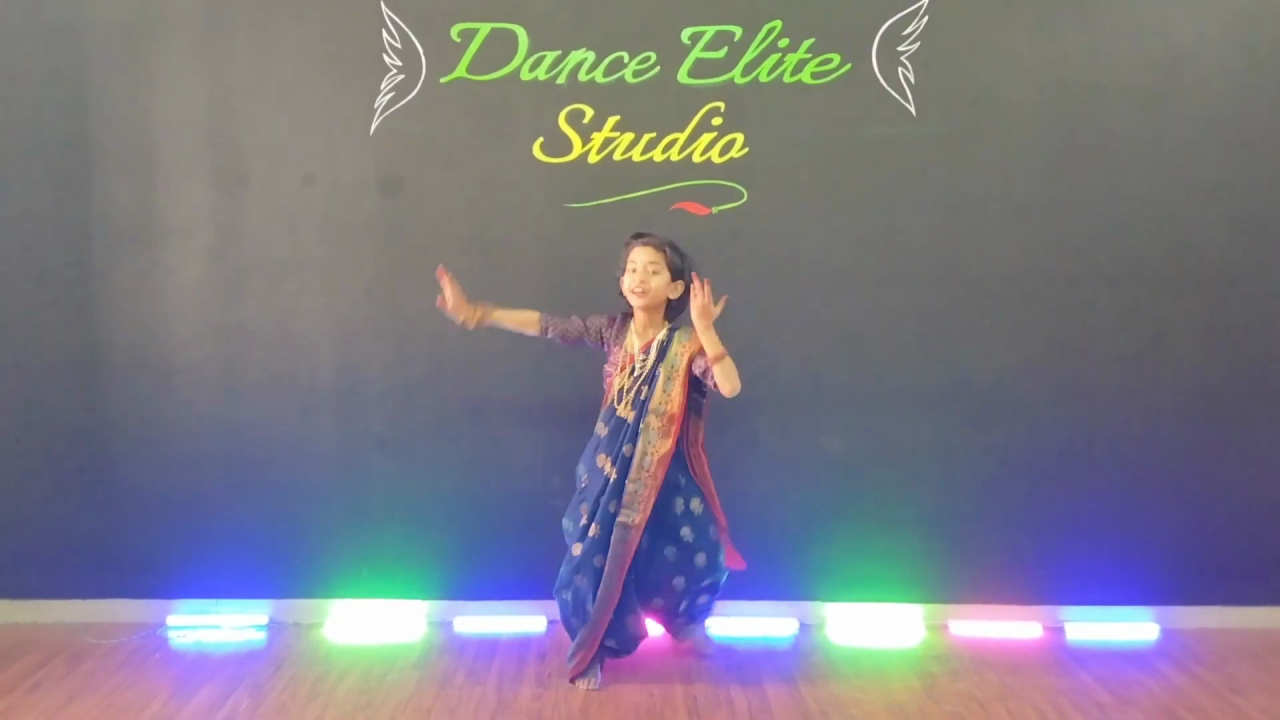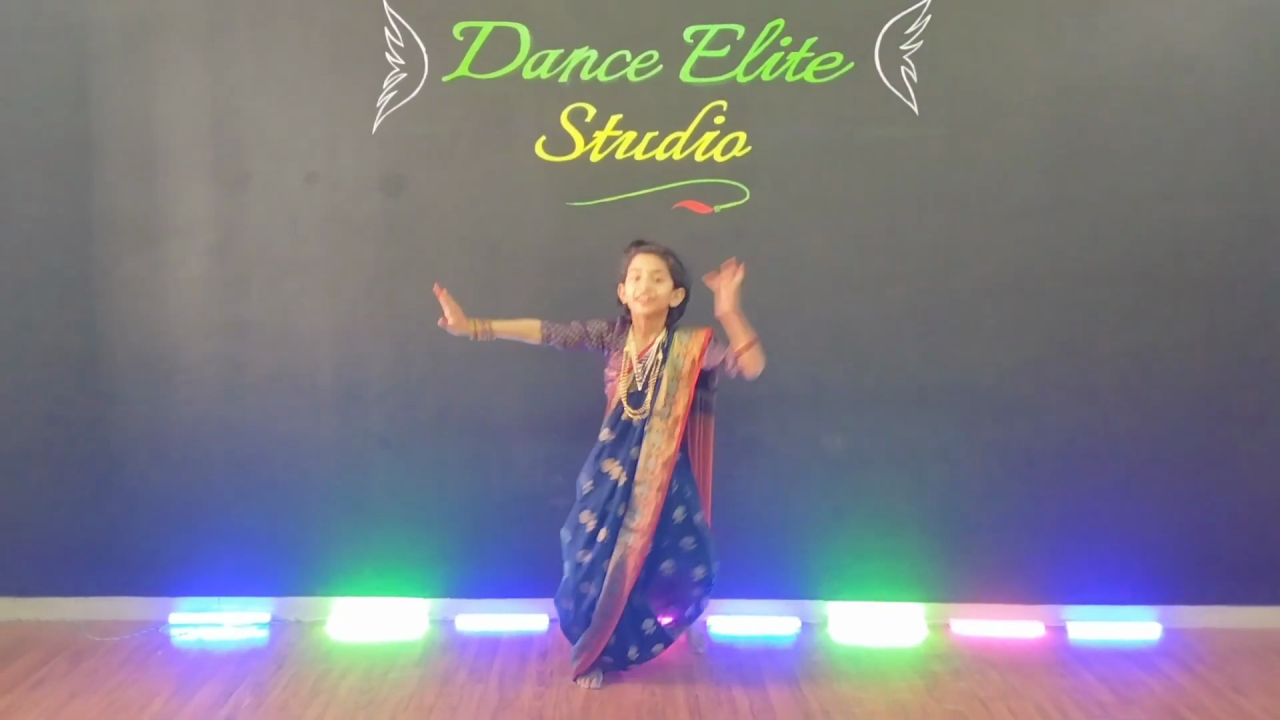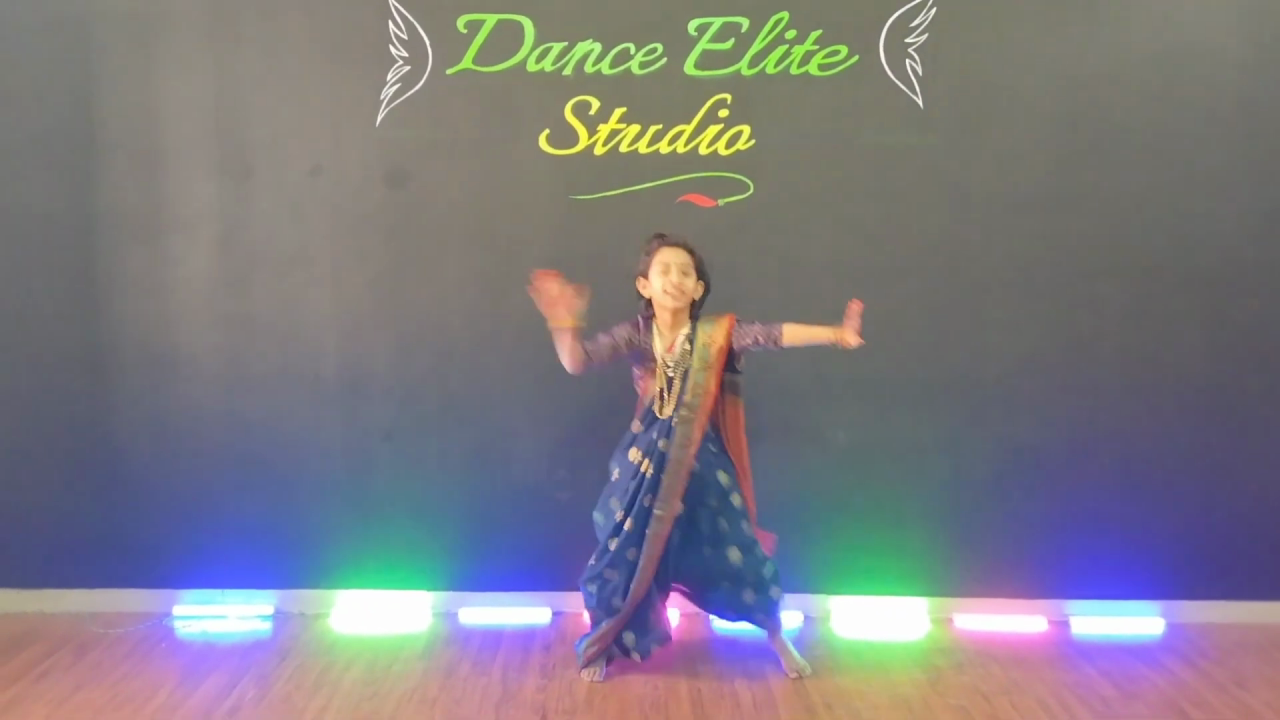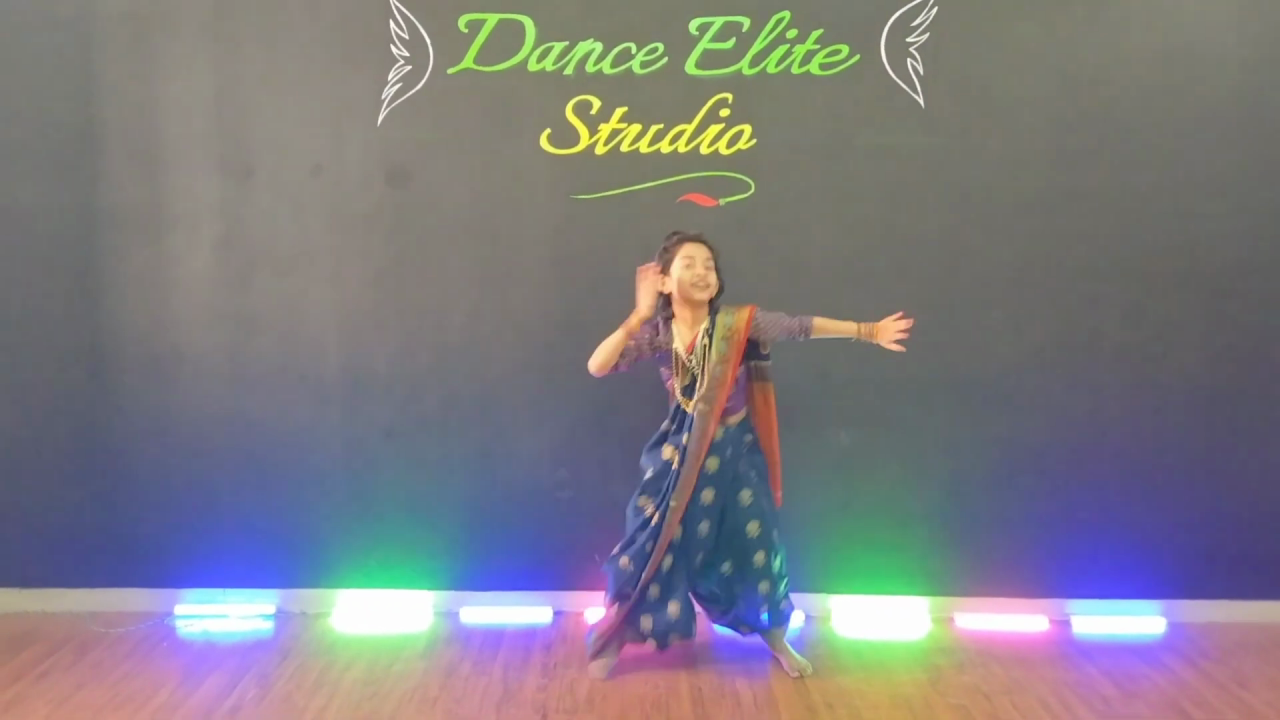
dt=0.2s
person 1, frame 1
left shoulder: (689, 345)
right shoulder: (611, 330)
left elbow: (730, 388)
right elbow: (544, 325)
left wrist: (706, 328)
right wrist: (474, 314)
left hip: (664, 469)
right hip: (610, 465)
left knee: (696, 551)
right knee: (594, 558)
left ankle: (688, 623)
right ankle: (594, 649)
person 1, frame 2
left shoulder: (692, 345)
right shoulder: (605, 333)
left elbow: (752, 367)
right elbow: (542, 331)
left wrist: (732, 319)
right wrist: (473, 325)
left hip: (666, 472)
right hip: (611, 467)
left knee: (684, 562)
right knee: (594, 560)
left ankle: (681, 623)
right ankle: (594, 651)
person 1, frame 3
left shoulder: (718, 333)
right shoulder: (632, 336)
left elbow: (772, 334)
right elbow: (576, 364)
left wrist: (833, 334)
right wrist: (566, 326)
left hip: (701, 461)
right hip: (643, 461)
left knee: (739, 551)
right knee: (622, 557)
left ankle: (775, 635)
right ankle: (604, 644)
person 1, frame 4
left shoulder: (738, 323)
right shoulder: (653, 333)
left elbow: (801, 327)
right elbow: (598, 367)
left wrist: (867, 332)
right wrist: (638, 318)
left hip: (732, 454)
right hip: (676, 454)
left knee: (754, 545)
right knee: (651, 544)
left ankle: (773, 637)
right ankle: (616, 637)
